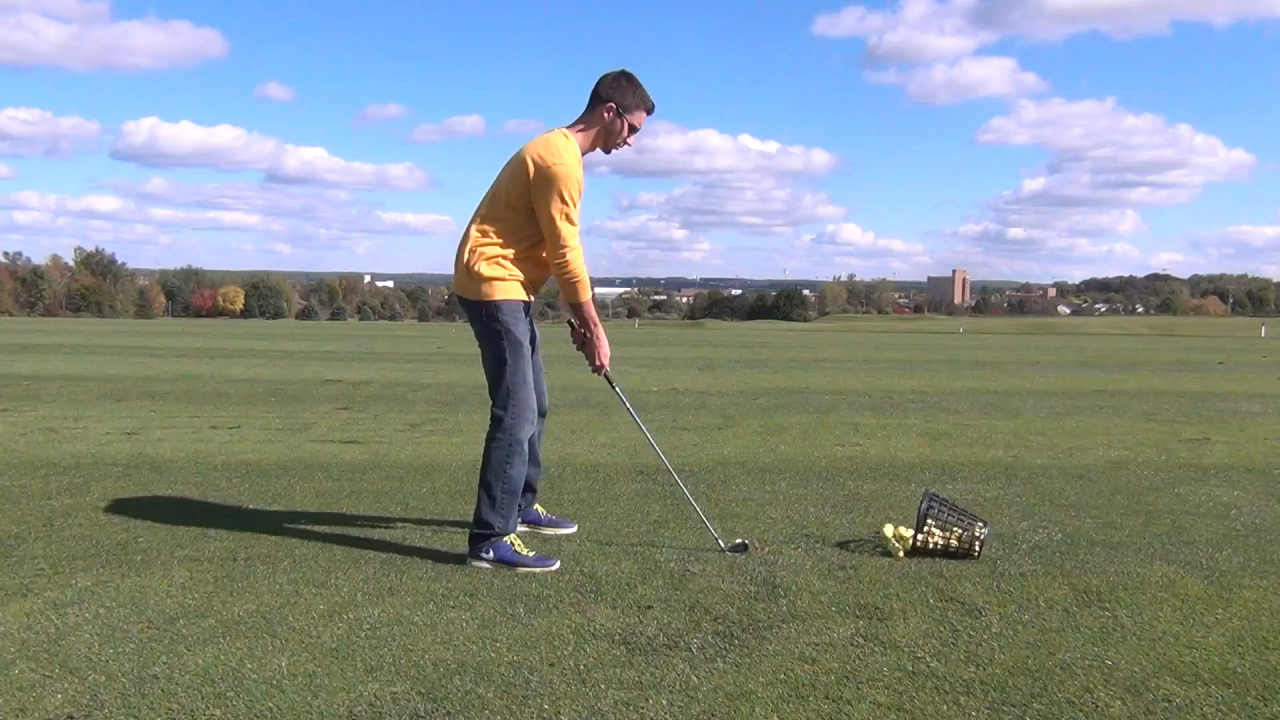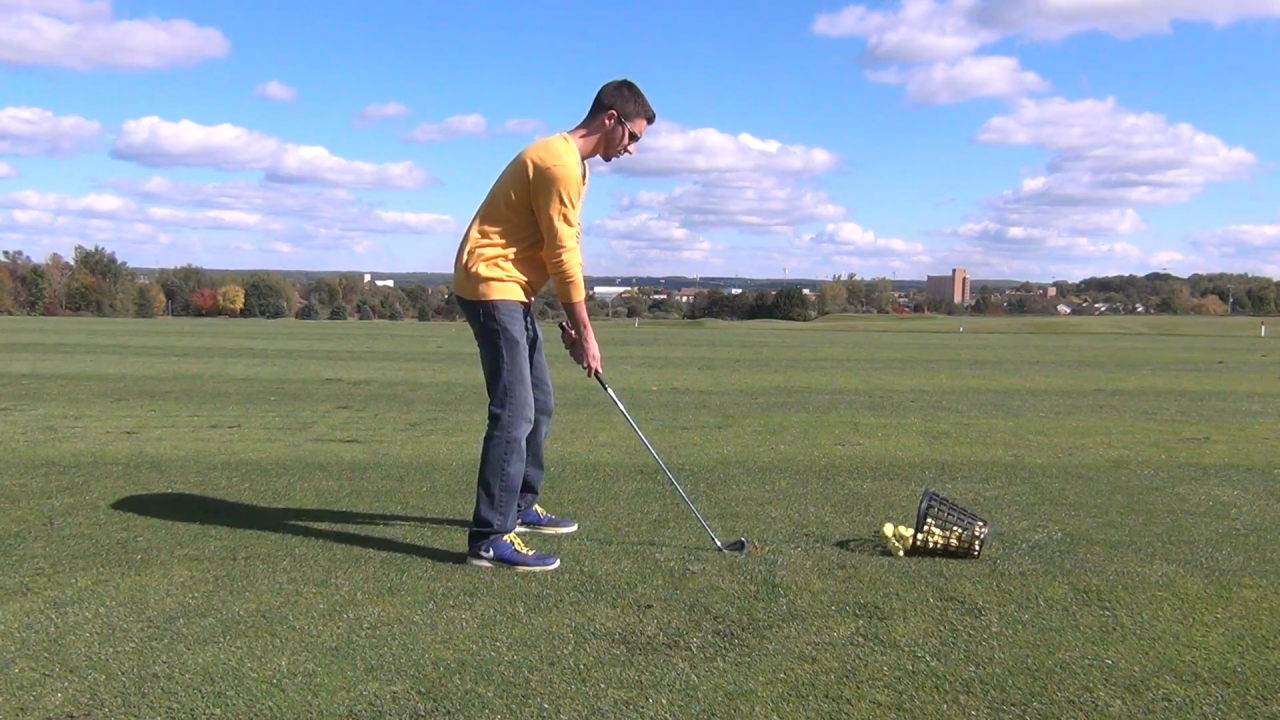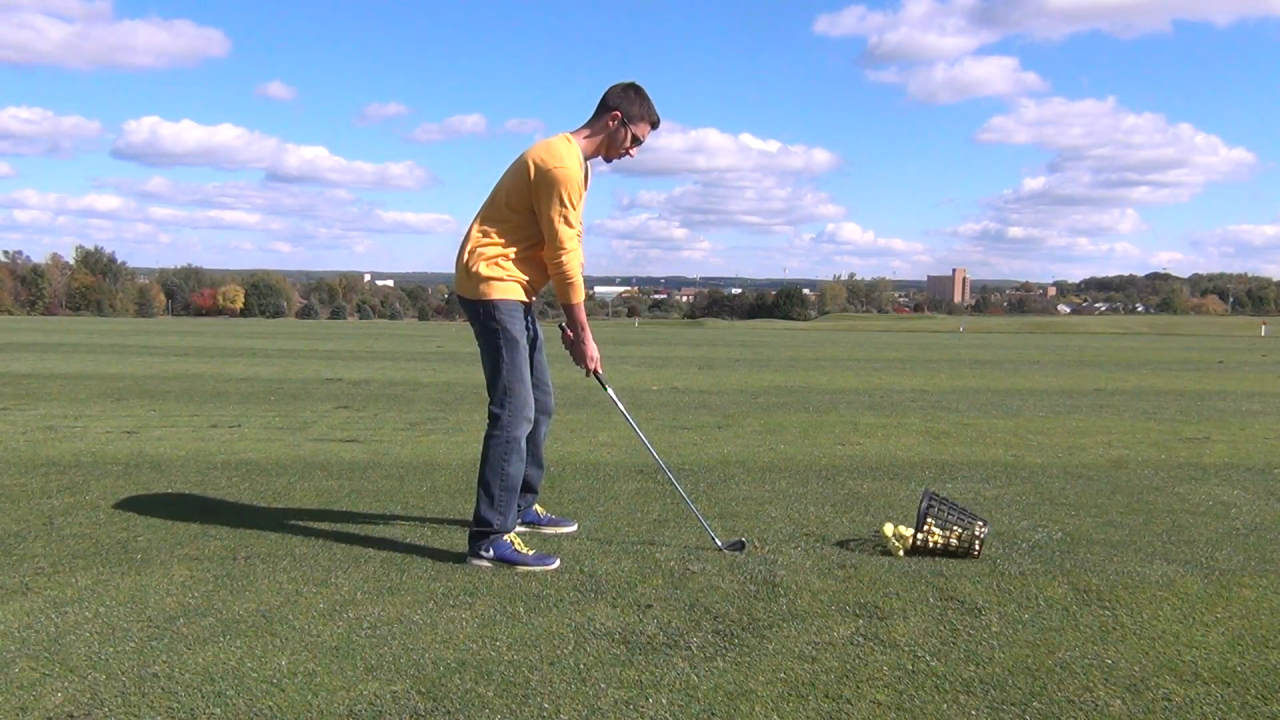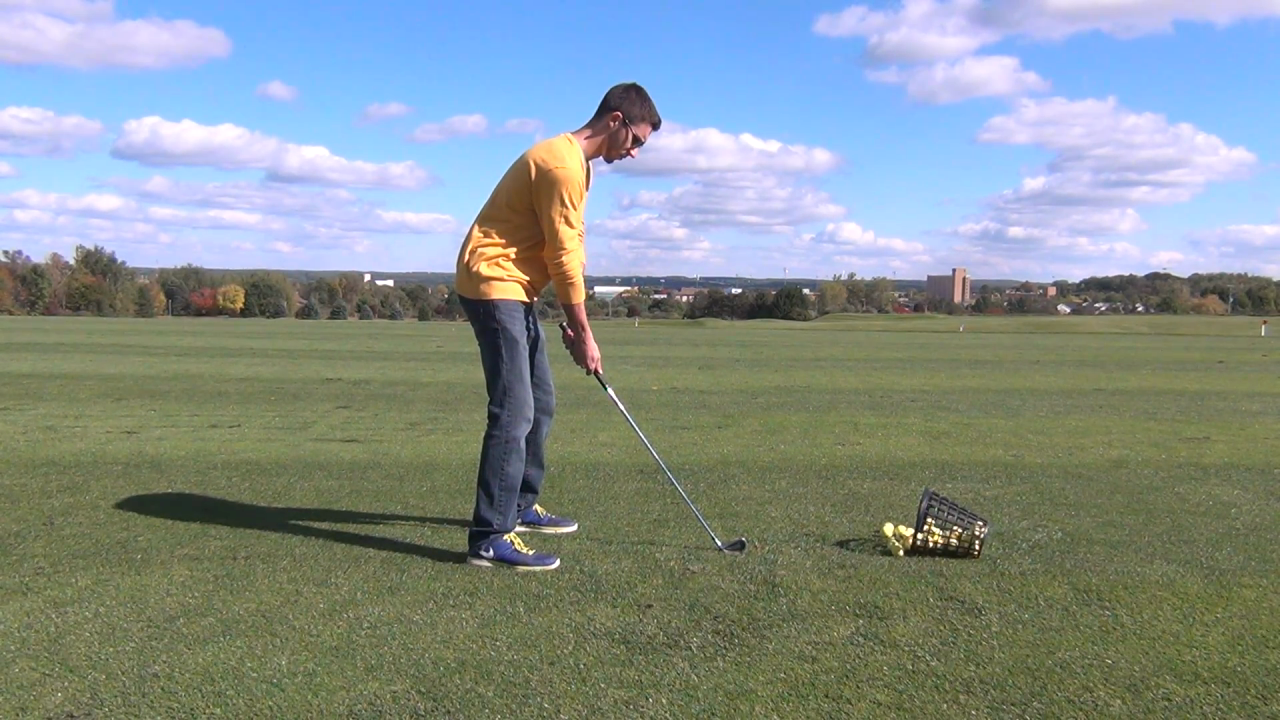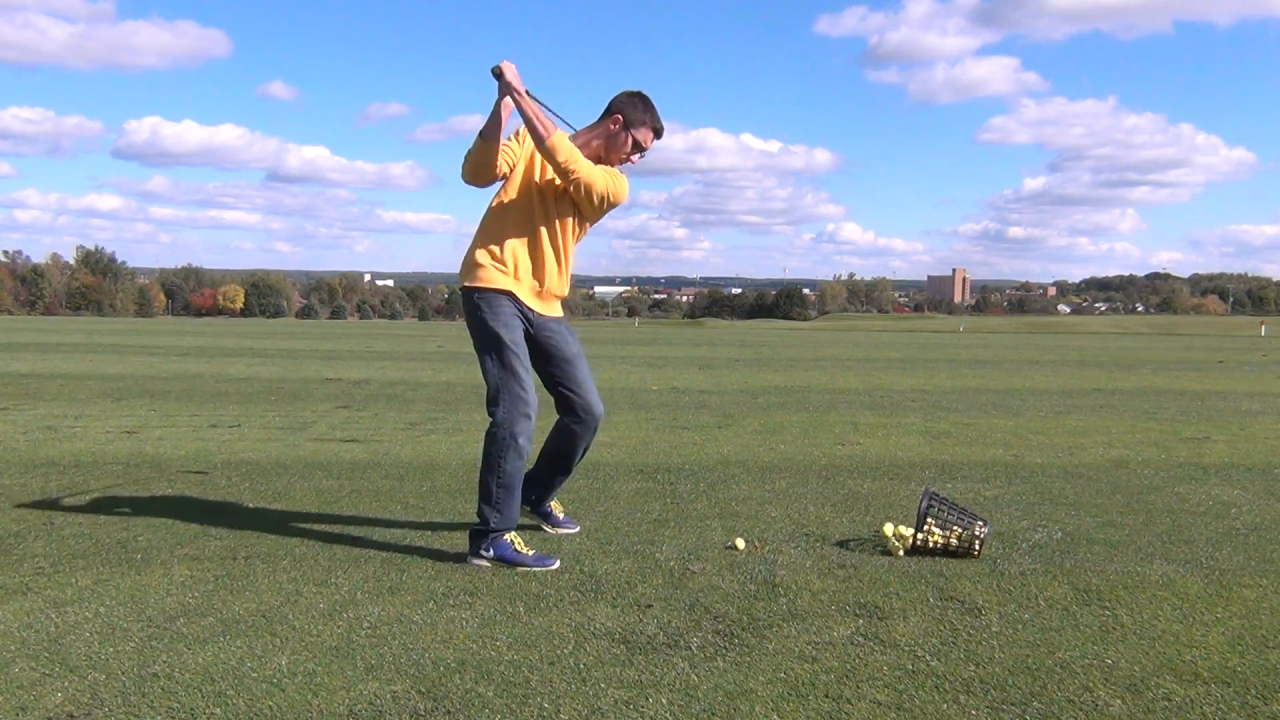
dt=1s
person 1, frame 1
left shoulder: (570, 156)
right shoulder: (558, 159)
left elbow: (564, 249)
right elbow: (566, 255)
left wrist: (579, 321)
right wrist: (595, 331)
left hip: (509, 287)
right hip: (494, 286)
left knee: (532, 406)
right knee: (516, 413)
left ankle: (520, 508)
right ankle: (491, 540)
person 1, frame 2
left shoulder: (574, 163)
right shoulder: (559, 162)
left elbow: (565, 251)
right elbow: (562, 256)
left wrist: (574, 324)
right wrist: (585, 333)
left hip: (511, 289)
right hip: (492, 285)
left knee: (538, 404)
right knee: (514, 412)
left ankle: (520, 506)
right ankle: (490, 538)
person 1, frame 3
left shoulder: (574, 161)
right shoulder: (561, 164)
left elbow: (567, 249)
right elbow: (563, 256)
left wrist: (575, 325)
right wrist: (582, 334)
left hip: (513, 288)
right hip: (494, 284)
left knee: (538, 404)
right knee: (514, 411)
left ankle: (520, 505)
right ankle: (490, 538)
person 1, frame 4
left shoulder: (578, 163)
right shoulder: (562, 164)
left elbow: (573, 248)
right elbow: (563, 256)
left wrist: (576, 324)
right wrist: (583, 333)
left hip: (515, 288)
right hip: (495, 284)
left knee: (540, 403)
right knee: (514, 411)
left ankle: (520, 505)
right ankle: (490, 537)
person 1, frame 5
left shoulder: (612, 187)
right shoulder: (530, 136)
left elbow: (561, 159)
right elbow: (475, 173)
left wrist: (519, 95)
right wrist: (503, 106)
left hip: (541, 304)
right hip: (491, 288)
left knee: (587, 411)
right knee: (516, 407)
left ankle: (535, 496)
right ankle: (492, 535)
